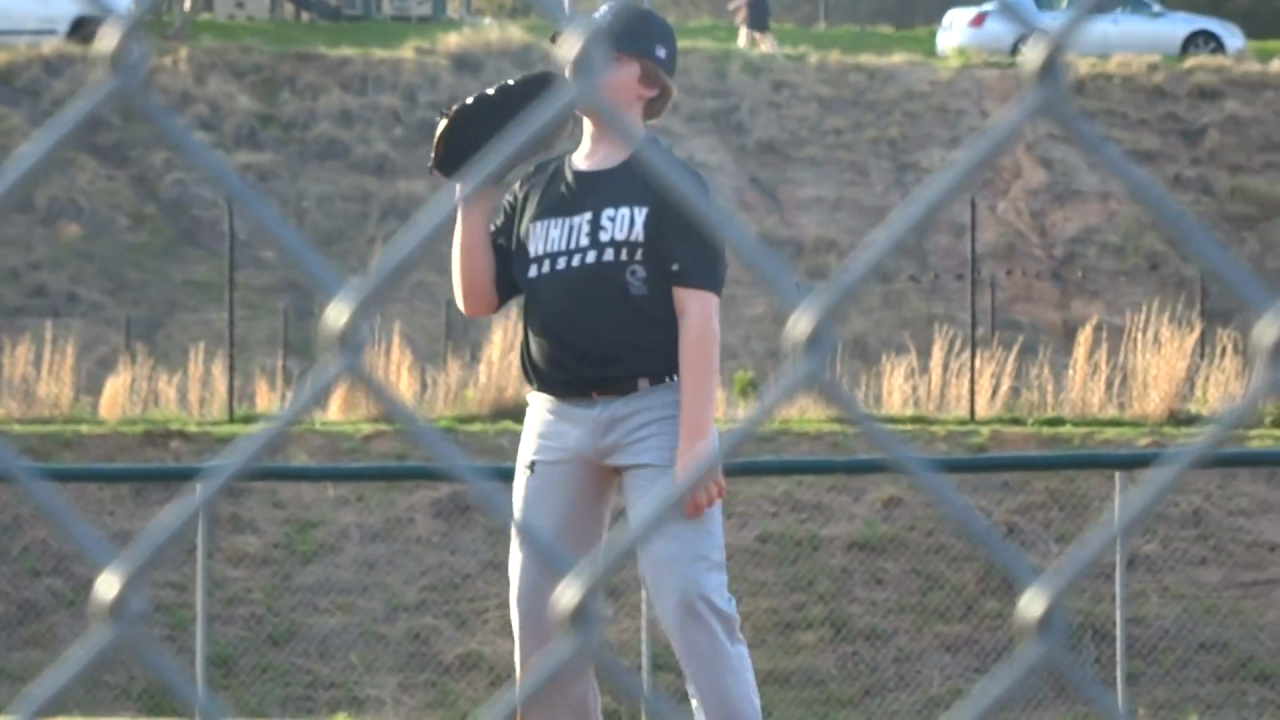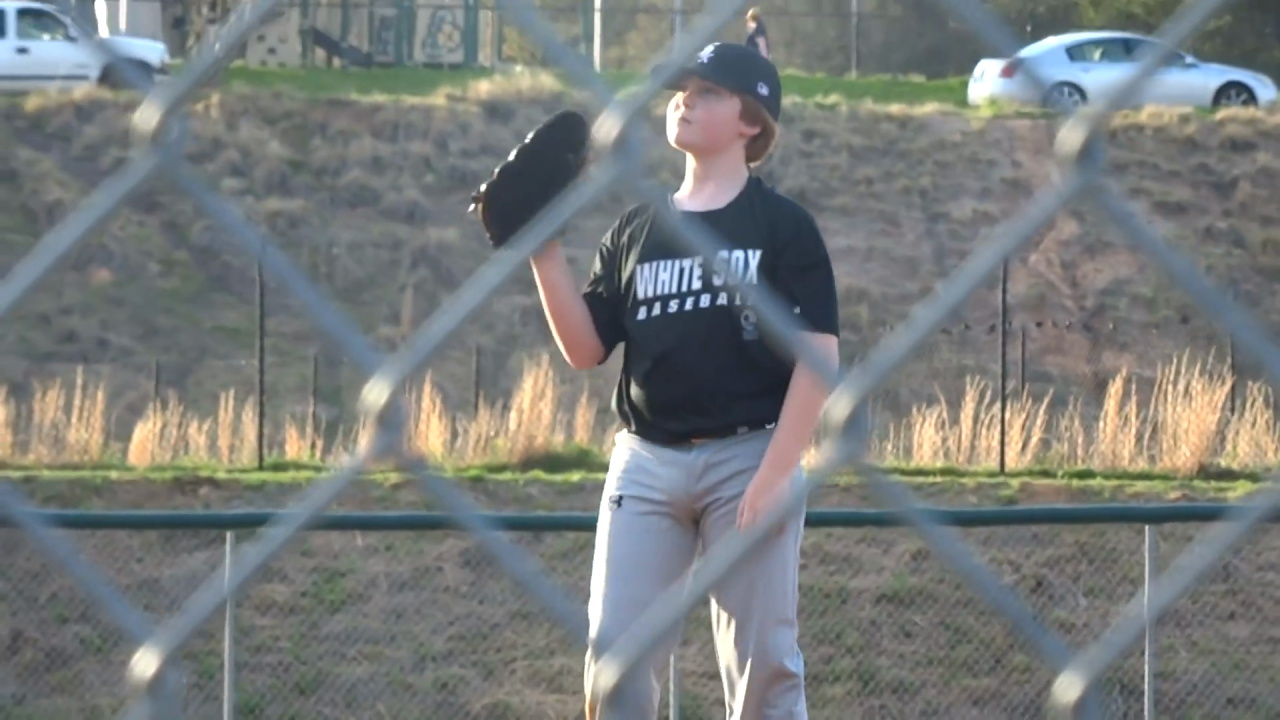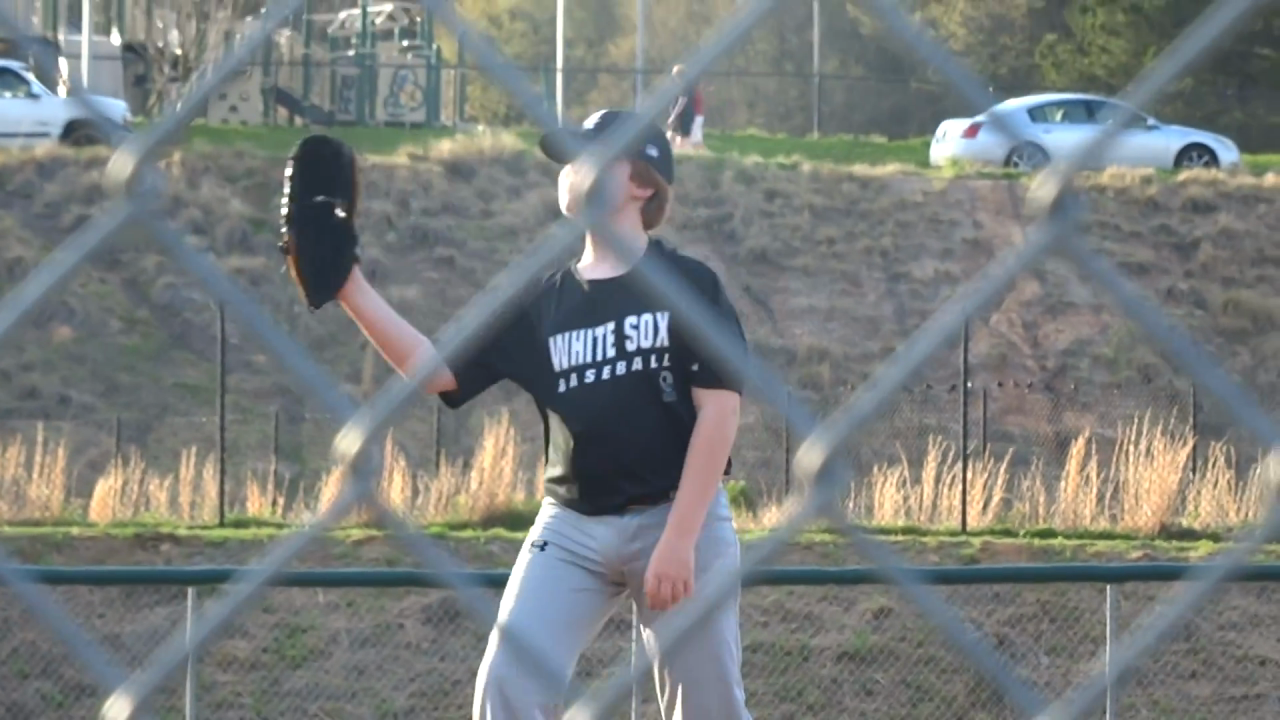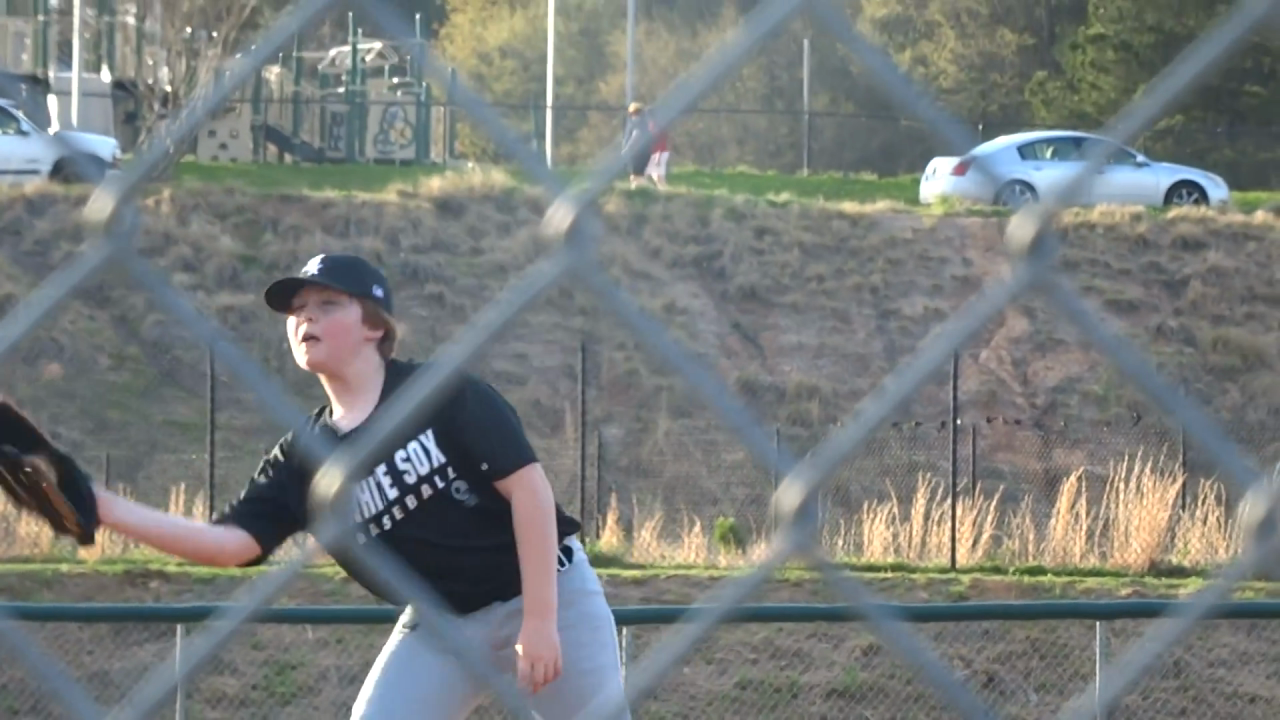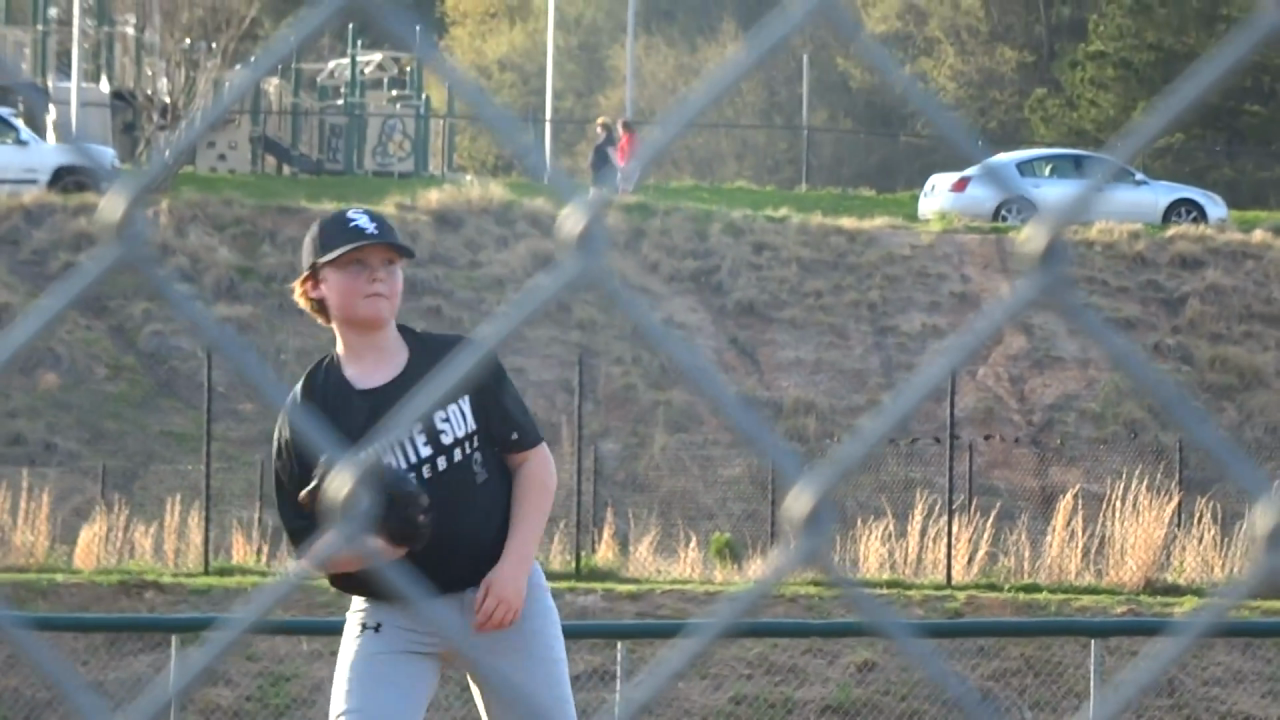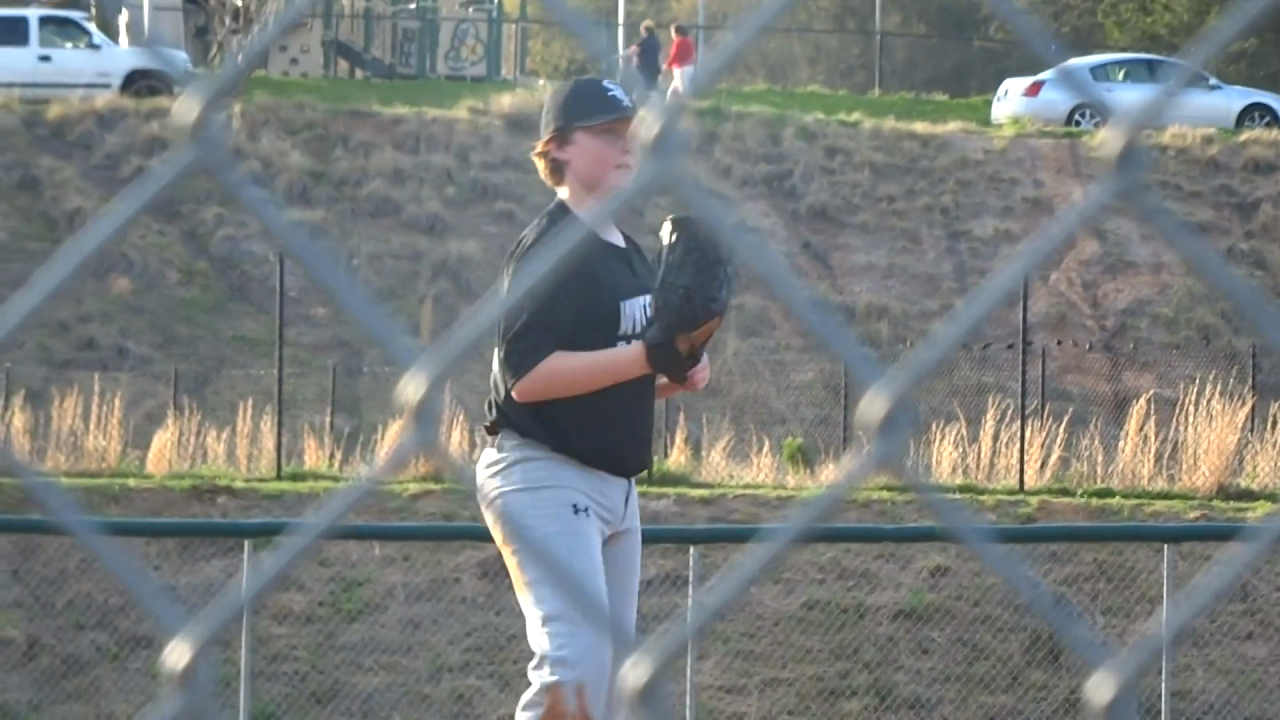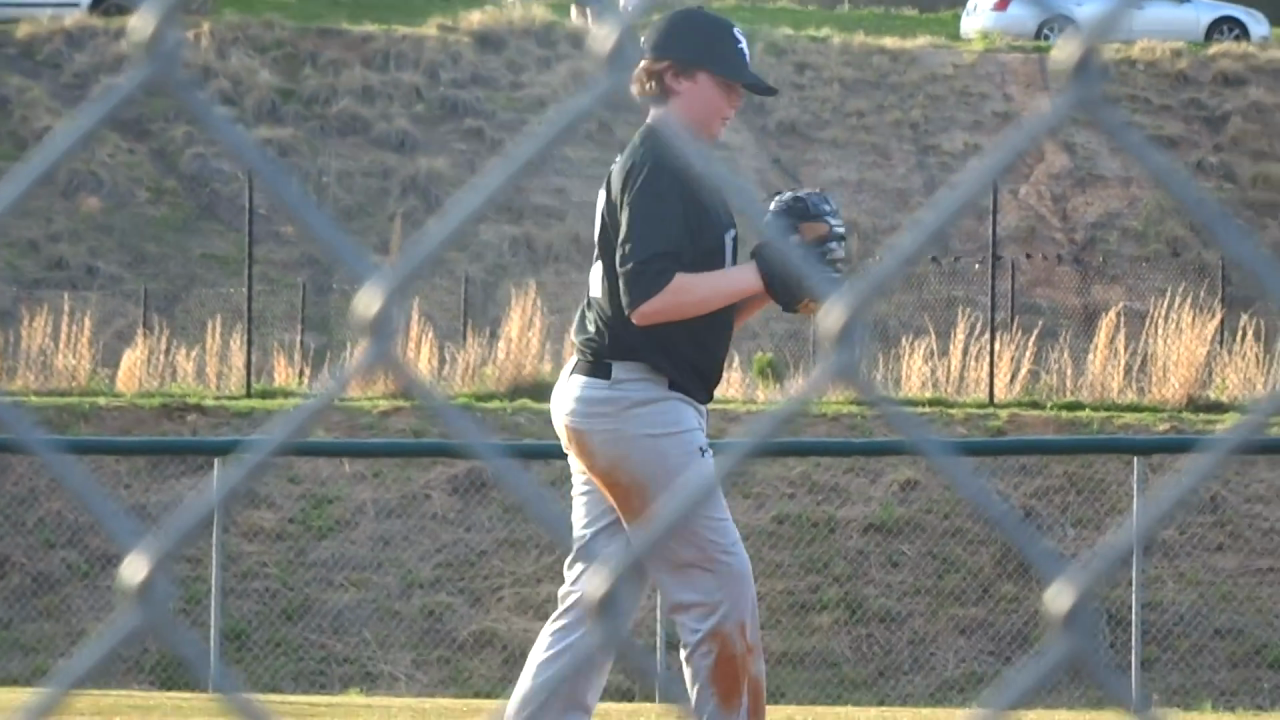
dt=0.4s
person 1, frame 1
left shoulder: (672, 184)
right shoulder: (534, 187)
left elbow: (699, 314)
right elbow: (476, 299)
left wrist: (695, 438)
right wrist: (472, 192)
left hip: (653, 411)
right hip: (556, 419)
left knee: (693, 596)
right knee: (539, 611)
person 1, frame 2
left shoulder: (783, 224)
right shoulder: (635, 229)
left elbow: (818, 354)
right elbow: (584, 349)
left wrist: (775, 474)
right wrist: (545, 247)
left hip: (749, 457)
right hip: (645, 463)
left knee: (762, 654)
right knee: (615, 648)
person 1, frame 3
left shoulder: (687, 283)
right shoulder: (540, 301)
left elbow: (719, 408)
right elbow: (437, 372)
left wrist: (679, 538)
right wrist: (349, 285)
left hip: (674, 518)
right hip: (571, 527)
person 1, frame 4
left shoulder: (445, 393)
right shoulder: (308, 452)
left elbow: (528, 488)
right elbow: (230, 542)
left wrist: (540, 619)
right wrist: (104, 506)
left hip: (550, 594)
person 1, frame 5
right shoulder: (309, 409)
left elbow: (534, 461)
right elbow: (311, 546)
left wrist: (514, 565)
right wrist: (384, 545)
left hip: (502, 588)
right hip: (393, 613)
person 1, frame 6
left shoulder: (633, 255)
right shoulder: (549, 246)
right elbow: (527, 377)
left wrist: (682, 368)
right wrist: (648, 359)
left hip: (615, 490)
right hip: (541, 480)
right knee: (576, 663)
person 1, frame 7
left shoulder: (675, 171)
right shoulder: (656, 170)
left elbow: (709, 313)
right elbow: (650, 299)
left wrist: (769, 283)
right wrist: (761, 274)
left hip: (613, 403)
right hip: (638, 405)
left knee: (594, 597)
right knee: (720, 591)
